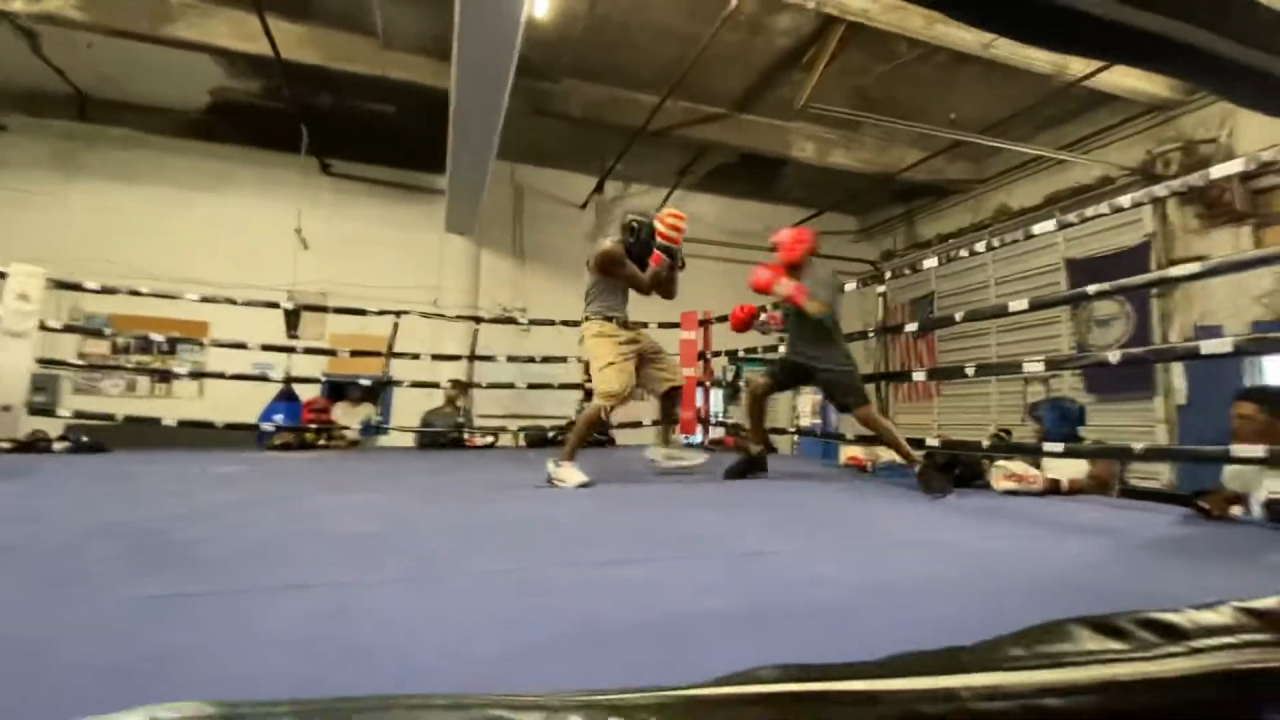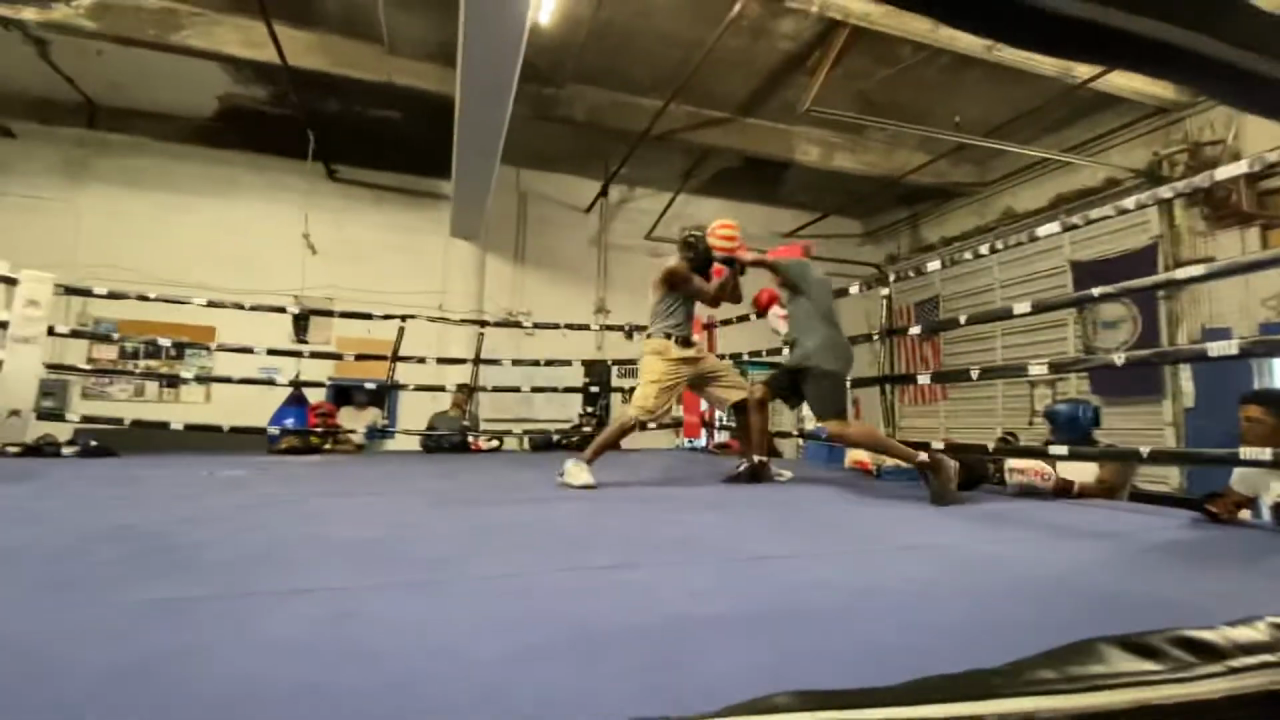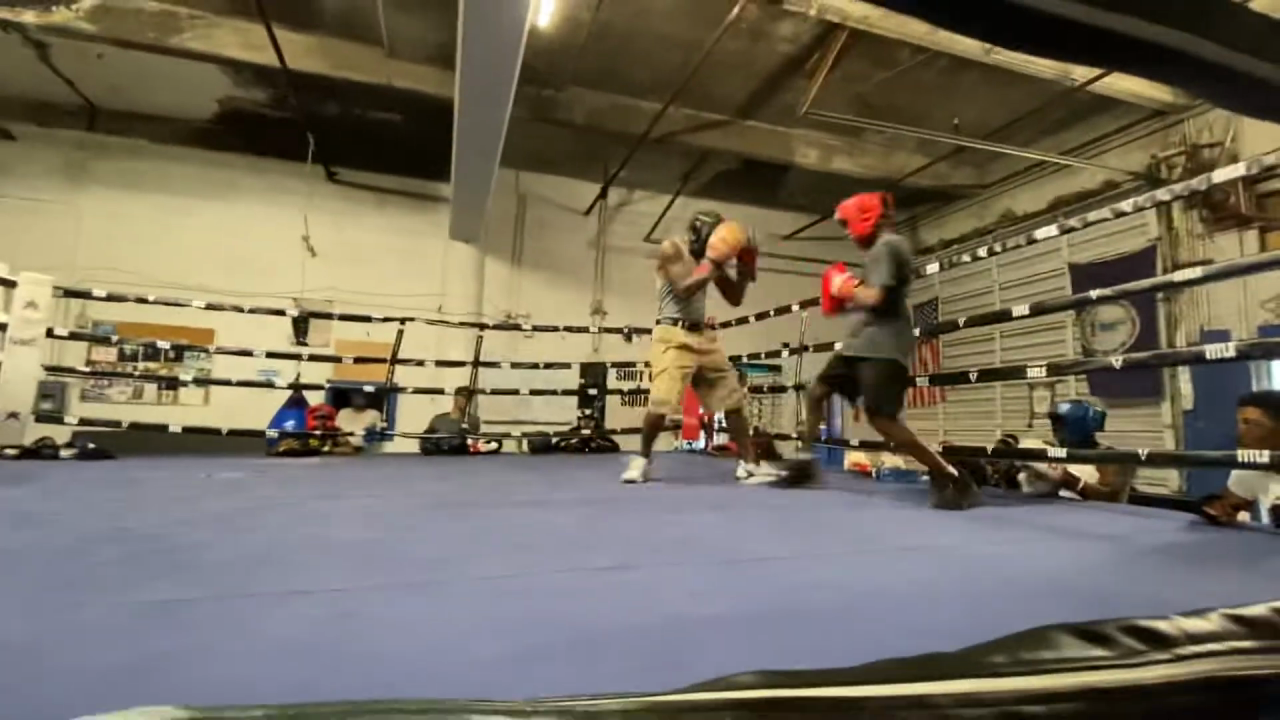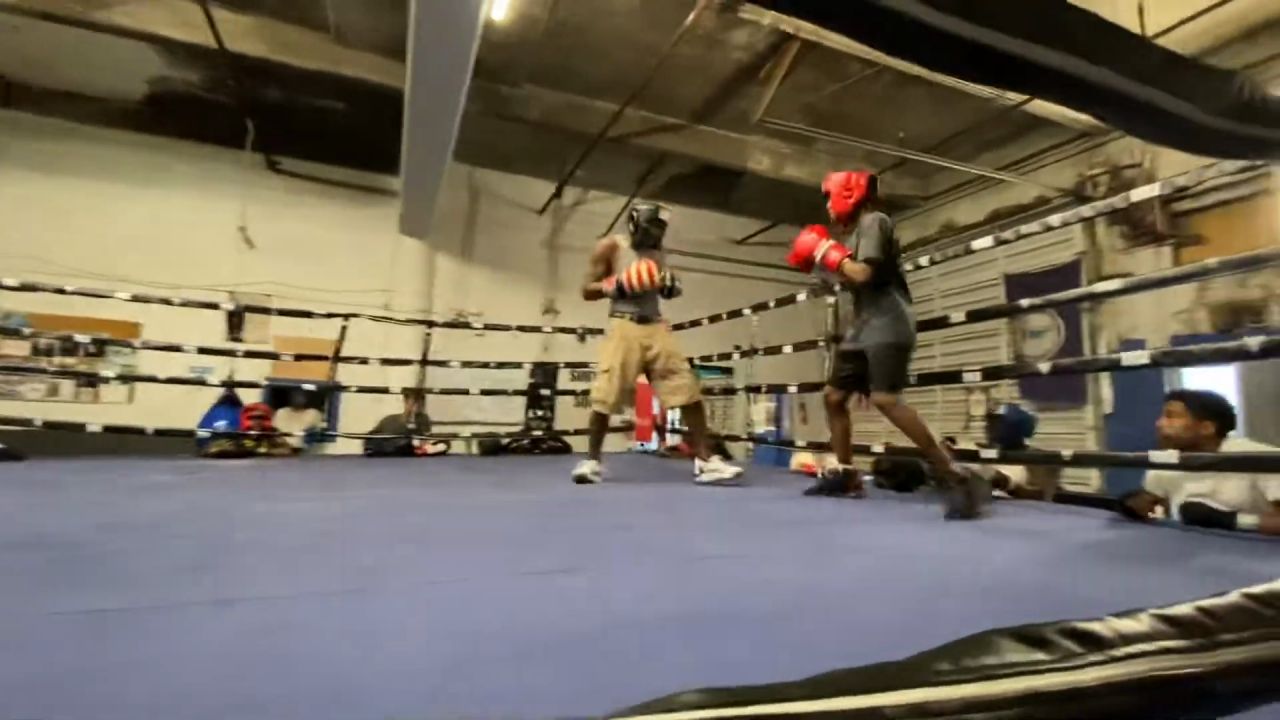
dt=0.3s
person 1, frame 1
left shoulder: (824, 276)
right shoulder: (785, 277)
left elbow: (819, 311)
left wrist: (788, 290)
right wrist: (762, 321)
left hip: (831, 358)
right hip: (798, 356)
left knee: (864, 414)
right knee: (756, 387)
left ankle: (921, 468)
right ankle: (754, 456)
person 1, frame 2
left shoulder: (799, 266)
right shoulder: (809, 285)
left elbow: (754, 258)
right wrist: (776, 312)
left hip: (822, 359)
right hip: (804, 359)
left knee: (835, 430)
right knee: (758, 397)
right ankle: (758, 466)
person 1, frame 3
left shoulder: (889, 246)
right shoulder: (880, 251)
left elbow: (874, 298)
left wrist: (844, 286)
right wrist: (846, 302)
left hip: (884, 346)
right hip: (860, 344)
left knee: (881, 418)
right knee: (815, 393)
left ankle: (950, 478)
right ankle: (804, 464)
person 1, frame 4
left shoulder: (874, 221)
right shoulder: (854, 229)
left elbow: (861, 274)
left wrist: (828, 253)
right wrist: (817, 258)
left hip: (889, 327)
right hip: (863, 331)
left knee: (885, 400)
right knee: (833, 398)
right ankle: (845, 475)
person 2, frame 1
left shoulder: (635, 256)
right shoulder: (609, 250)
left elbow: (668, 293)
right elbow: (645, 287)
left wrist: (673, 258)
right wrist: (662, 251)
left hip: (627, 331)
right hip: (603, 331)
left knee: (672, 380)
right knee: (609, 396)
left ankle: (666, 447)
right ankle: (562, 464)
person 2, frame 2
left shoulder: (698, 272)
right shoulder: (674, 268)
left elbow: (735, 297)
right elbow: (712, 299)
left wrist: (730, 267)
right wrist: (722, 265)
left hip: (691, 349)
right hip: (662, 350)
left knee: (737, 394)
right knee: (640, 411)
left ankle: (750, 464)
right ankle: (579, 463)
person 2, frame 3
left shoulder: (710, 257)
right shoulder: (671, 248)
left elbow: (734, 299)
right elbow: (684, 289)
left wrist: (745, 267)
right wrist: (712, 261)
left hip: (702, 335)
right hip: (673, 335)
left knee: (733, 398)
right knee: (664, 402)
left ankle: (750, 465)
right ankle: (642, 459)
person 2, frame 4
left shoulder: (656, 253)
right shoulder: (609, 247)
right elbow: (587, 291)
left wrist: (669, 286)
right wrist: (616, 284)
left hip: (657, 330)
right hip: (624, 328)
left knee: (688, 392)
right knee: (604, 398)
left ankle: (705, 461)
right ankle: (593, 462)
